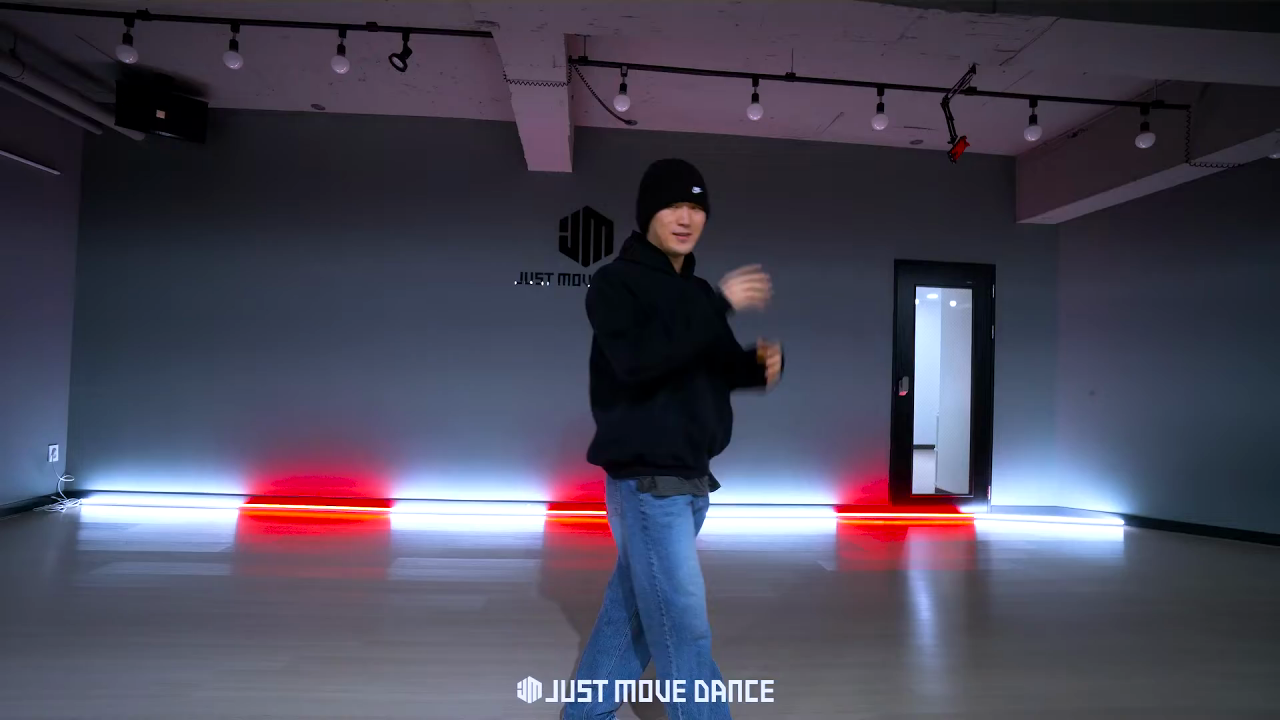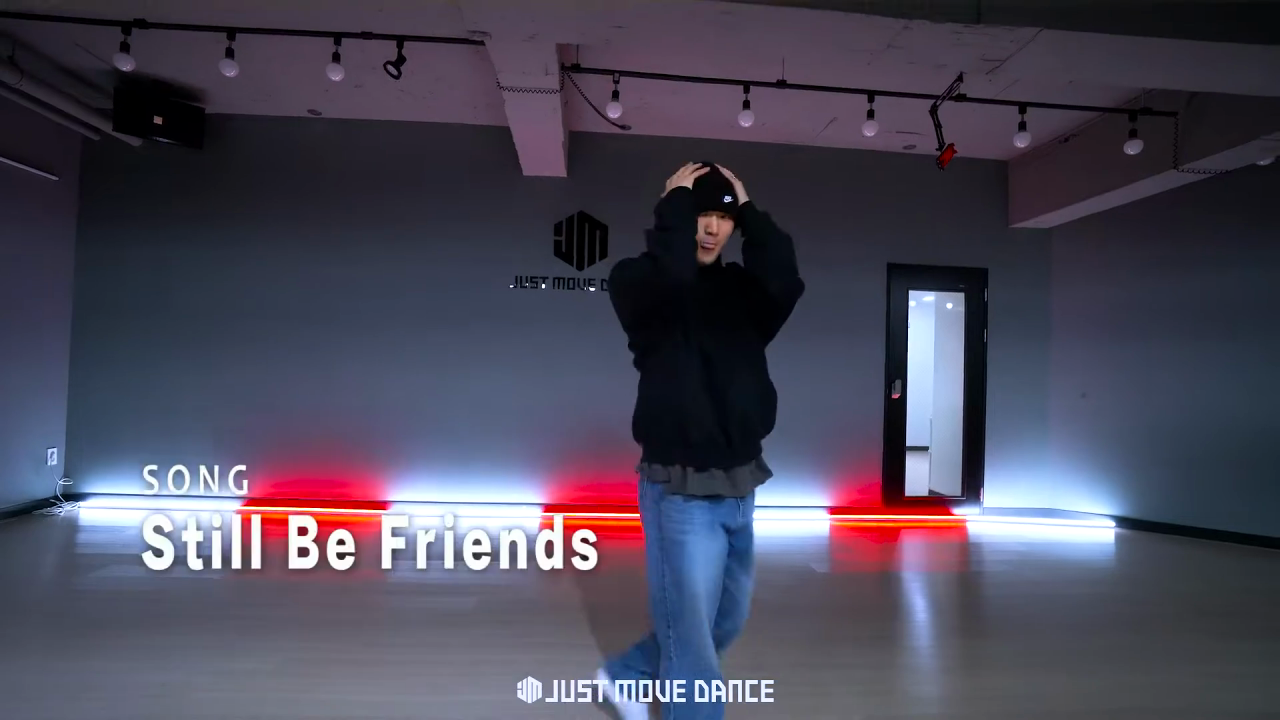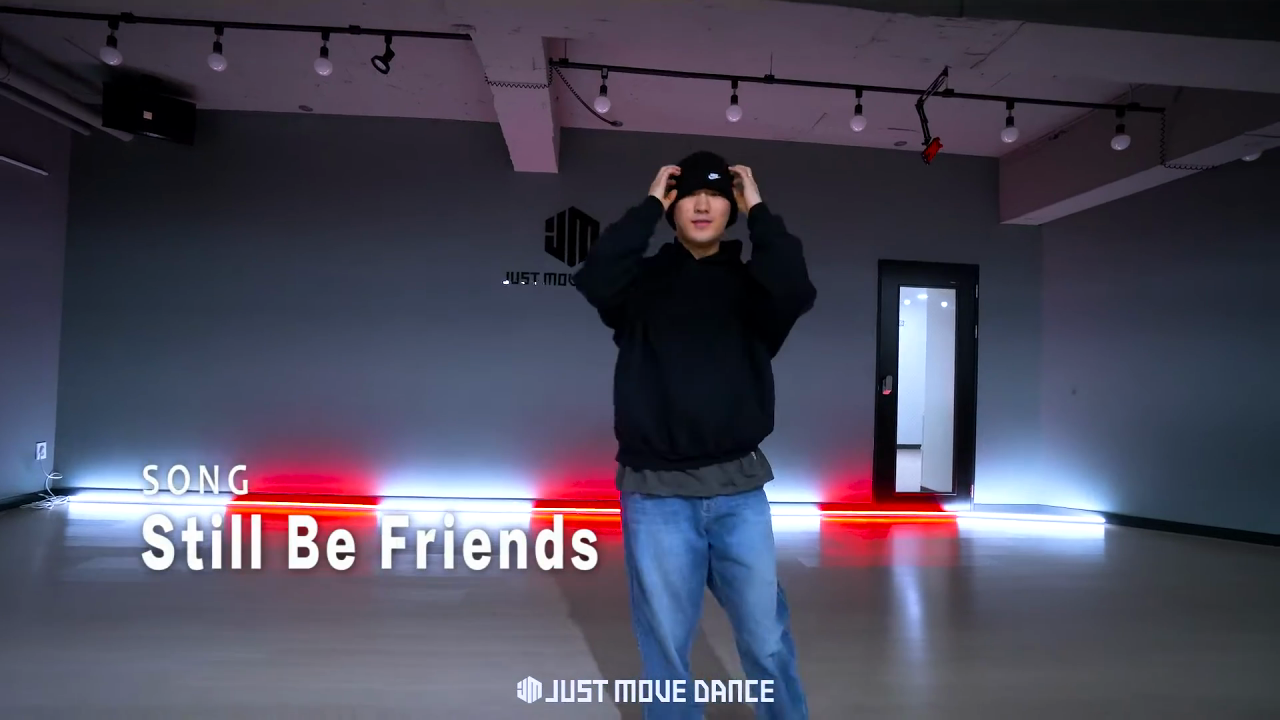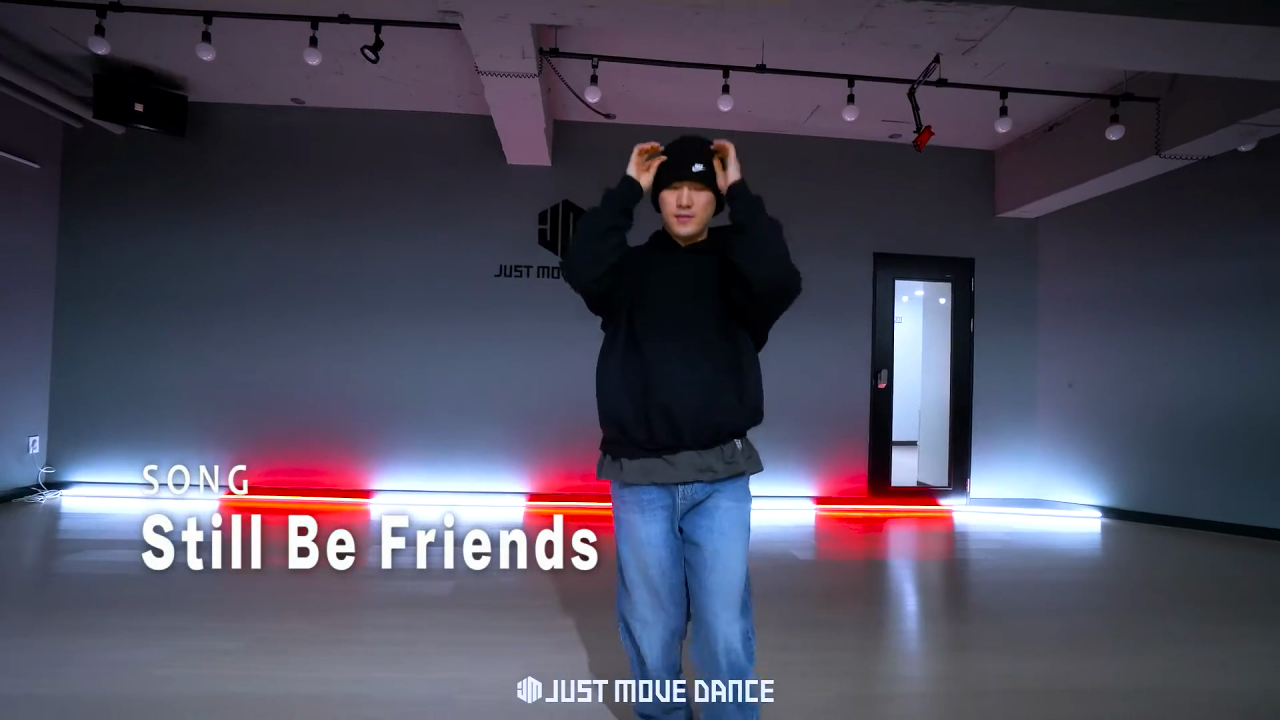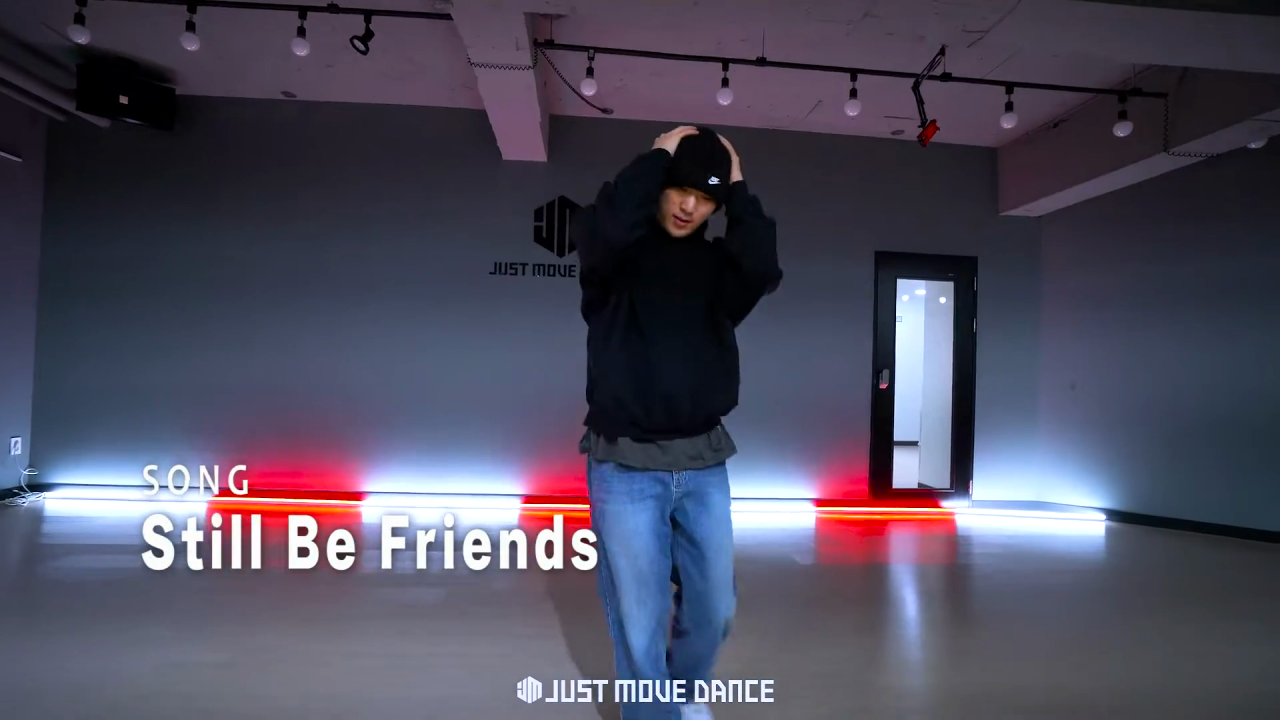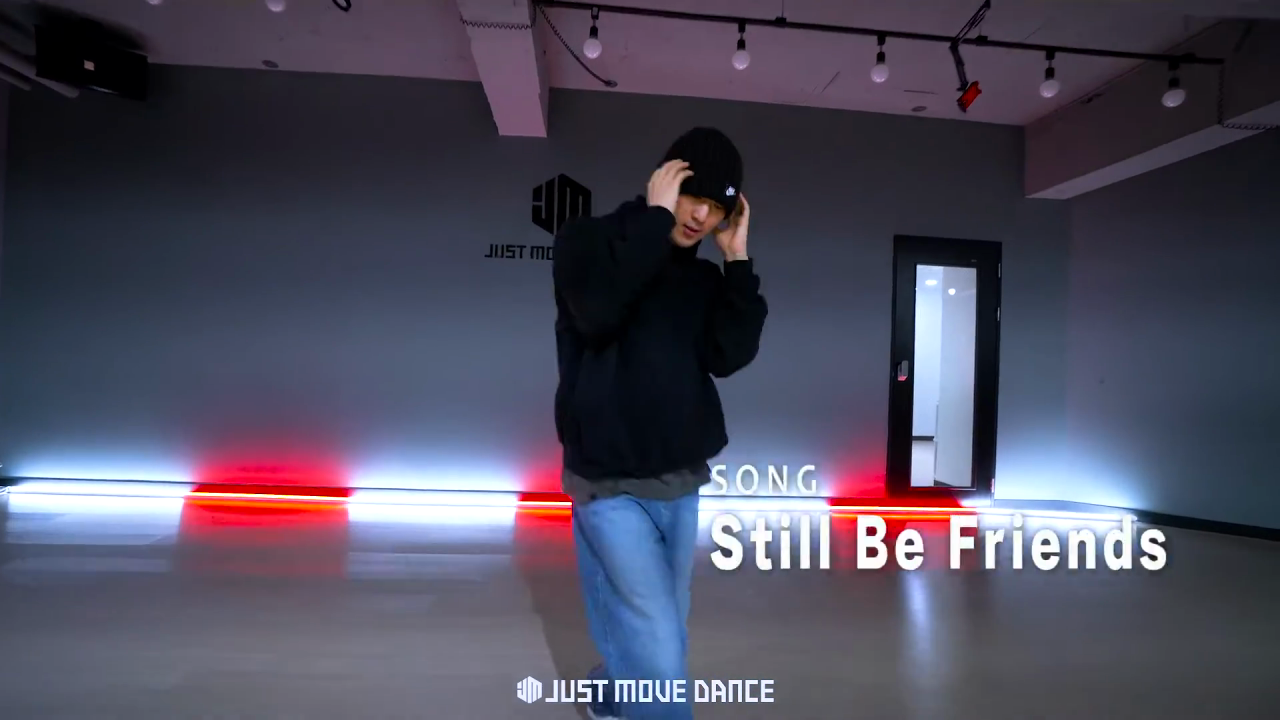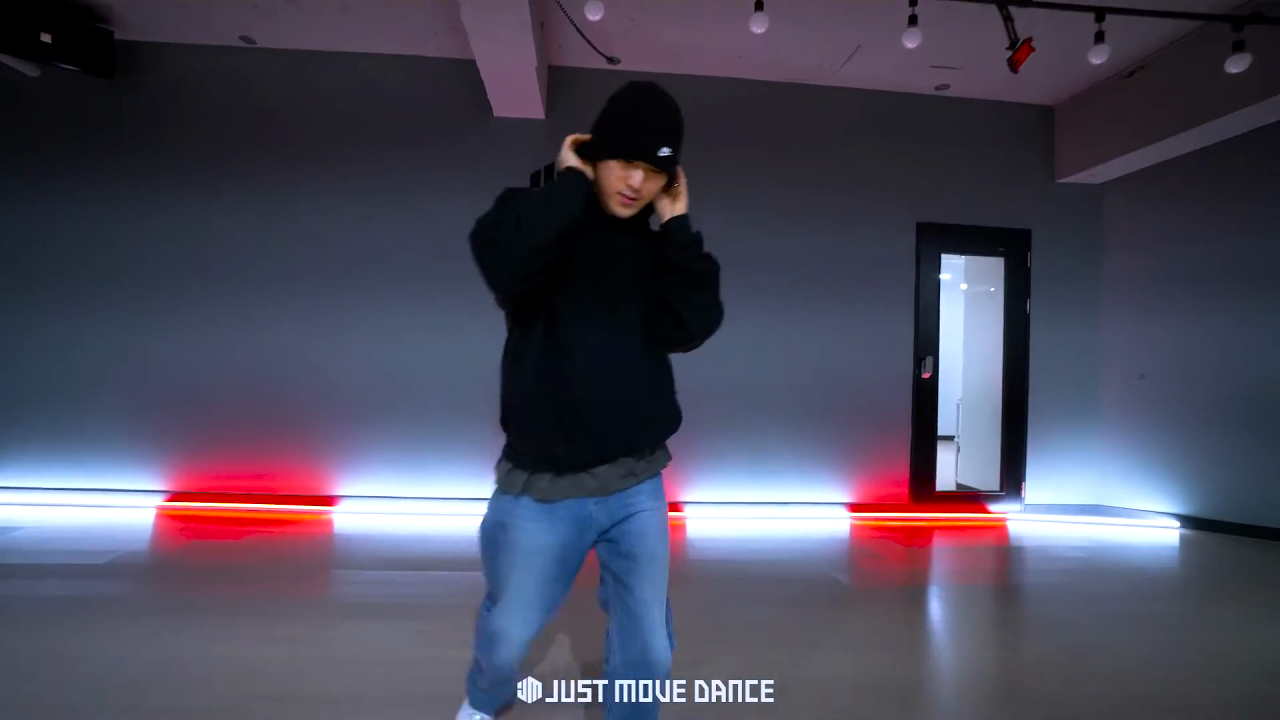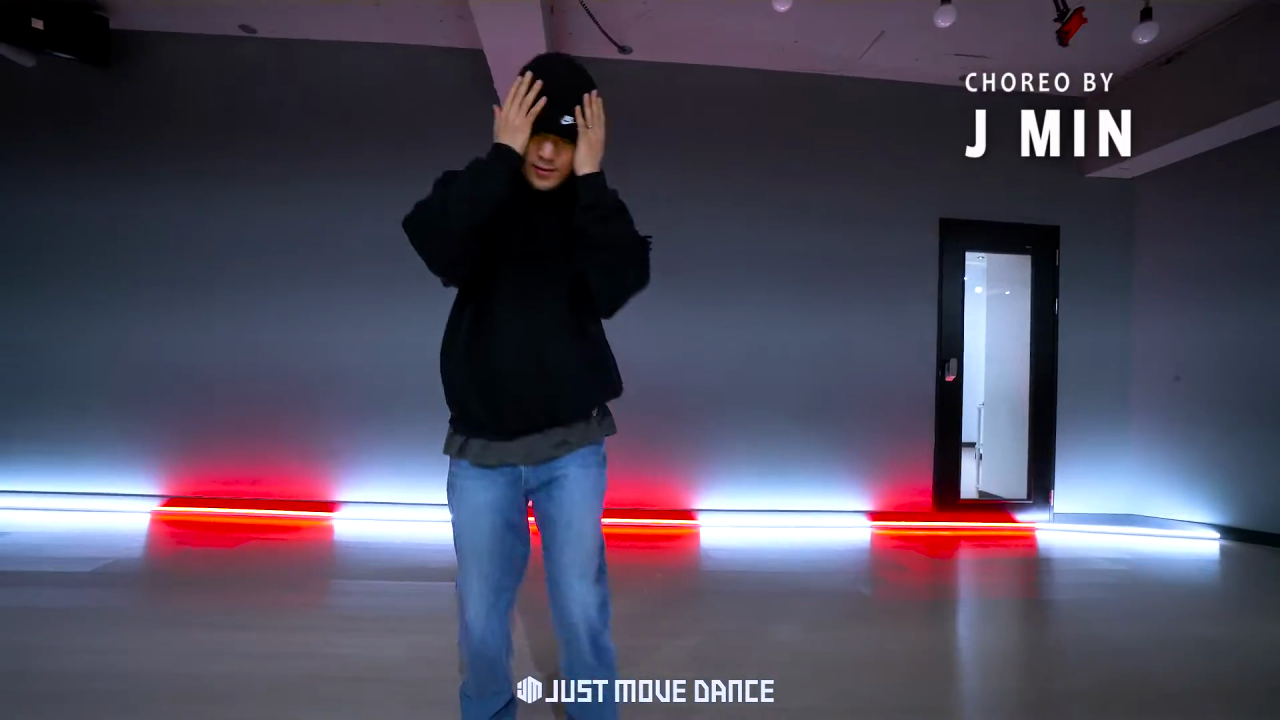
dt=0.4s
person 1, frame 1
left shoulder: (697, 293)
right shoulder: (617, 283)
left elbow: (713, 369)
right elbow: (638, 364)
left wrist: (758, 363)
right wrist: (720, 305)
left hip: (683, 481)
right hip: (645, 484)
left knee: (631, 611)
right knee: (684, 628)
person 1, frame 2
left shoulder: (740, 289)
right shoulder: (642, 287)
left elbow: (785, 283)
right elbow: (671, 271)
left wrist: (747, 208)
right wrist: (677, 198)
left hip: (739, 483)
right hip: (682, 490)
left knee: (724, 621)
right knee: (693, 637)
left ankle: (626, 675)
person 1, frame 3
left shoulder: (751, 284)
right shoulder: (643, 281)
left elbow: (795, 293)
right elbow: (597, 281)
left wrist: (760, 212)
right wrist: (648, 206)
left hip: (739, 488)
right hip: (656, 492)
left knee: (766, 637)
right knee: (667, 640)
person 1, frame 4
left shoulder: (735, 266)
right shoulder: (630, 268)
left elbow: (776, 283)
right elbow: (582, 268)
left wrist: (740, 190)
right wrist: (629, 187)
left hip: (720, 477)
right hip: (640, 478)
left knee: (726, 634)
right knee: (652, 631)
person 1, frame 5
left shoulder: (716, 262)
right shoulder: (612, 248)
left elbow: (763, 270)
right elbow: (607, 227)
left wrist: (738, 188)
right wrist: (658, 156)
left hip: (703, 458)
right hip: (624, 463)
left knee: (714, 609)
right knee: (640, 620)
person 1, frame 6
left shoulder: (703, 278)
right shoulder: (592, 242)
left elbow: (729, 355)
right elbow: (597, 307)
left wrist: (738, 259)
right wrist: (656, 215)
left hip: (681, 486)
right hip: (610, 488)
left knee: (662, 638)
right knee: (655, 647)
person 1, frame 7
left shoulder: (659, 251)
right shoulder: (535, 217)
left elbow: (690, 328)
right elbow: (506, 266)
left wrist: (679, 223)
right wrist: (568, 180)
left hip: (636, 483)
right hip: (540, 483)
left knee: (649, 648)
right knee: (509, 632)
person 1, frame 8
left shoulder: (601, 213)
right shoulder: (471, 195)
left elbow: (610, 290)
right elbow: (439, 252)
left wrist: (589, 178)
right wrist: (500, 155)
left hip: (572, 443)
right hip: (480, 449)
left knee: (578, 599)
right knee: (481, 610)
